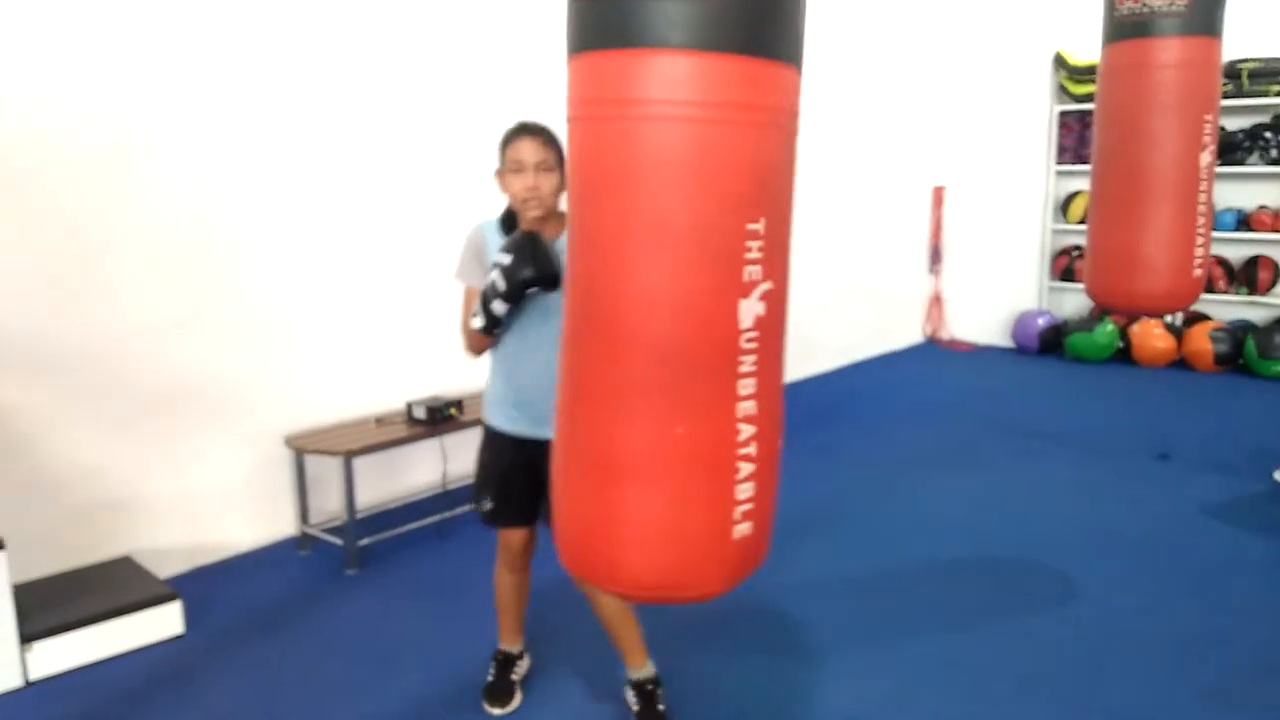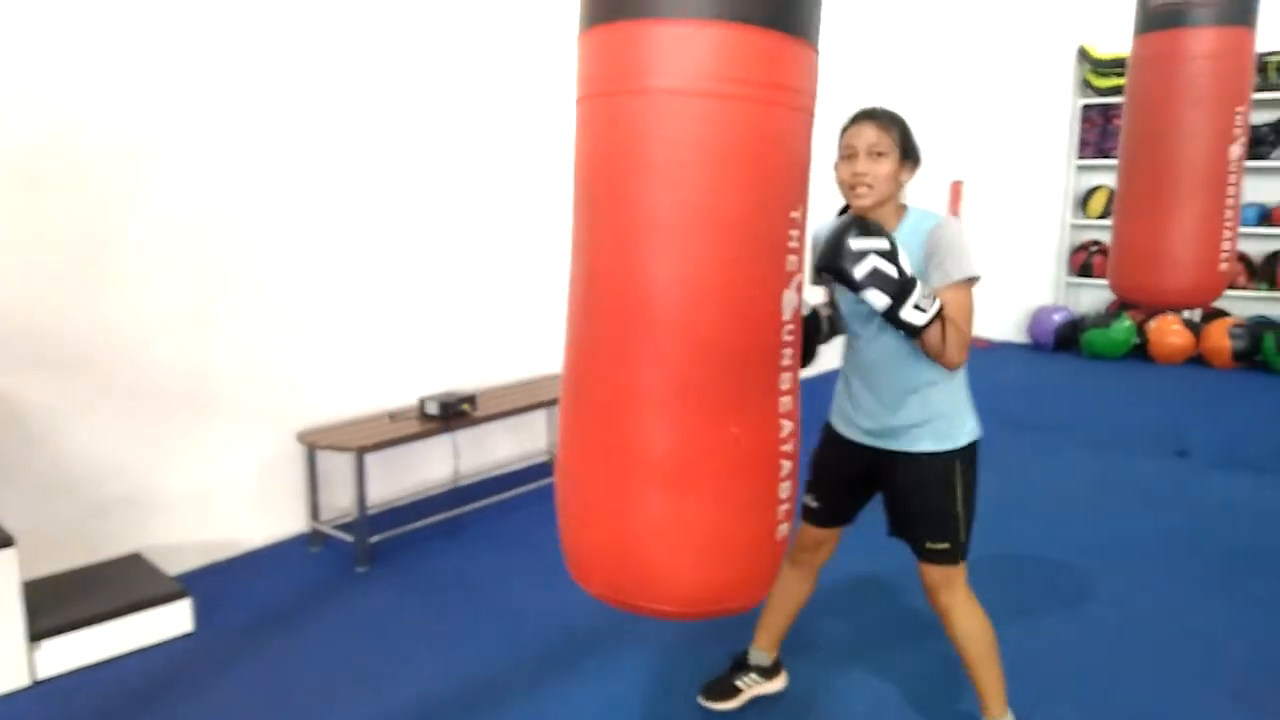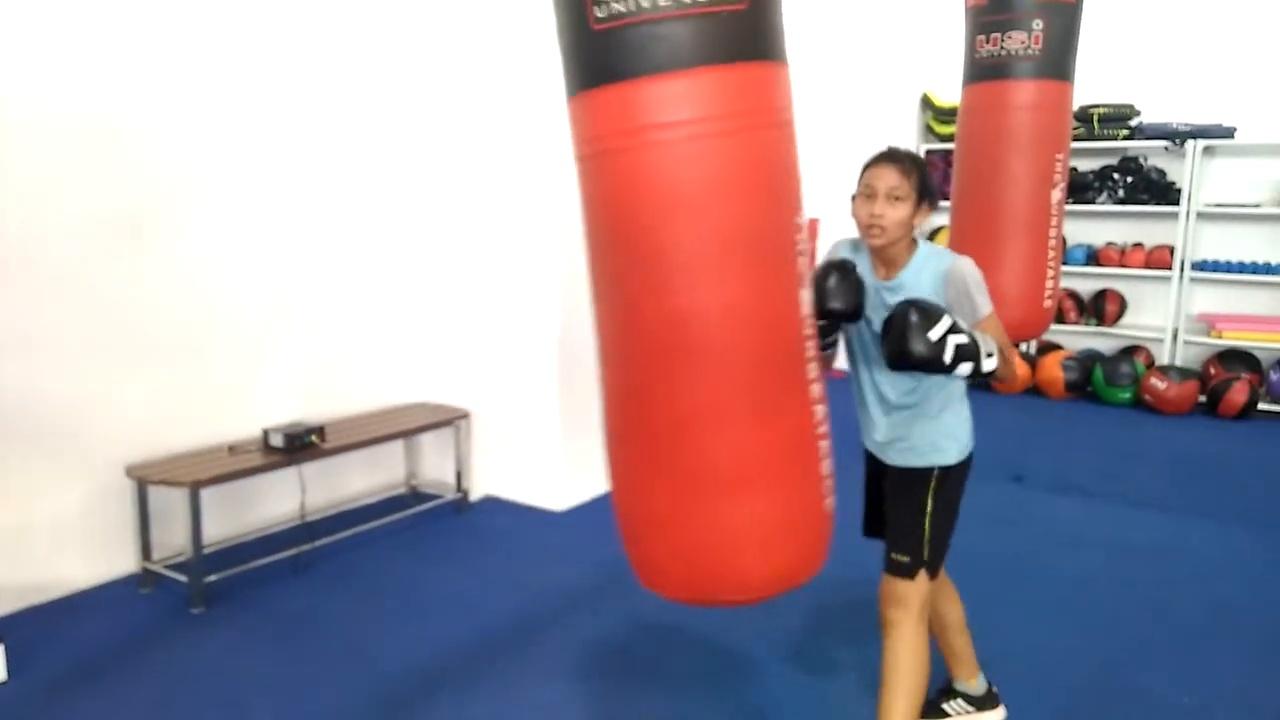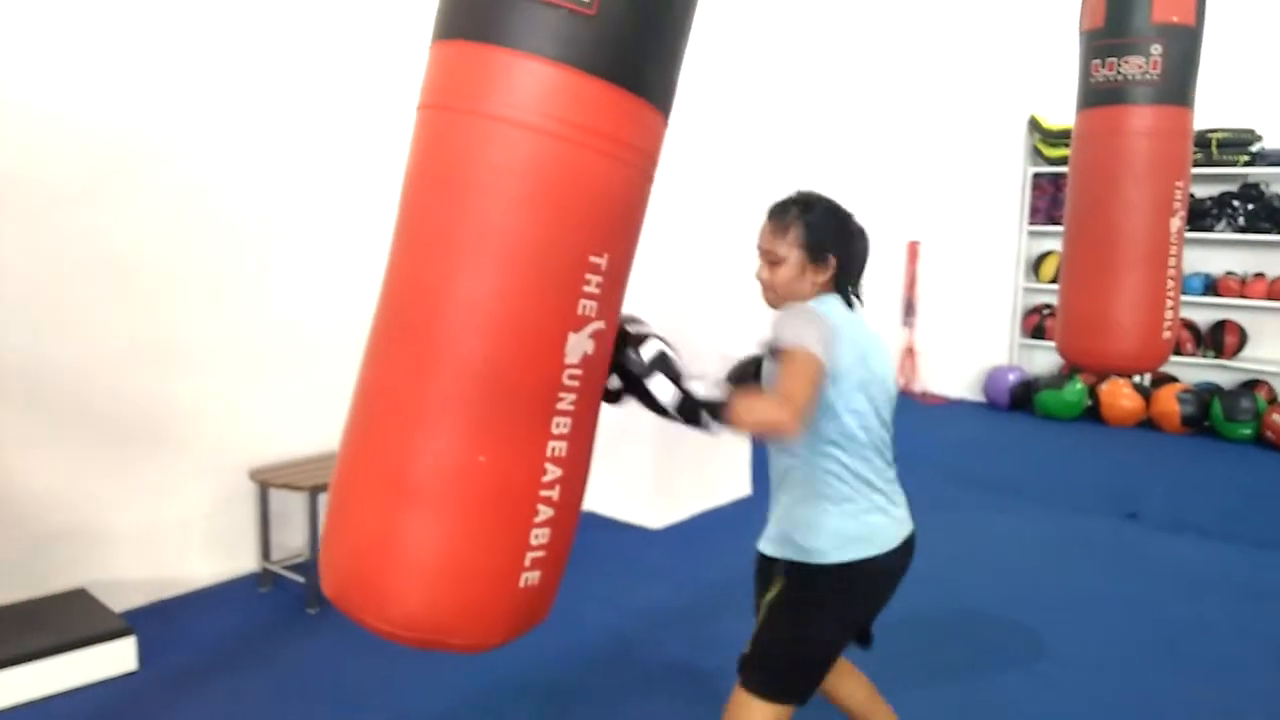
dt=1s
person 1, frame 1
right shoulder: (485, 242)
right elbow: (474, 343)
right wrist: (503, 289)
right hip: (509, 425)
right knee: (512, 547)
right ankle: (510, 655)
person 1, frame 2
left shoulder: (940, 234)
right shoulder: (830, 237)
left elbow: (953, 350)
left wrist: (889, 283)
right wrist: (804, 332)
left hip: (932, 438)
right hip: (854, 426)
left knee: (944, 584)
right knee: (807, 548)
right ankle: (760, 664)
person 1, frame 3
left shoulder: (953, 272)
right shoulder: (842, 261)
left elbow: (1005, 365)
right elbow: (819, 361)
left wrist: (961, 350)
right wrist: (824, 323)
left hip: (932, 453)
right hip: (880, 444)
left knee: (901, 600)
right knee: (922, 573)
person 1, frame 4
left shoulder: (805, 320)
right shoulder: (847, 329)
left elbow: (782, 419)
right wrist: (759, 387)
left hip: (825, 552)
right knee: (815, 659)
